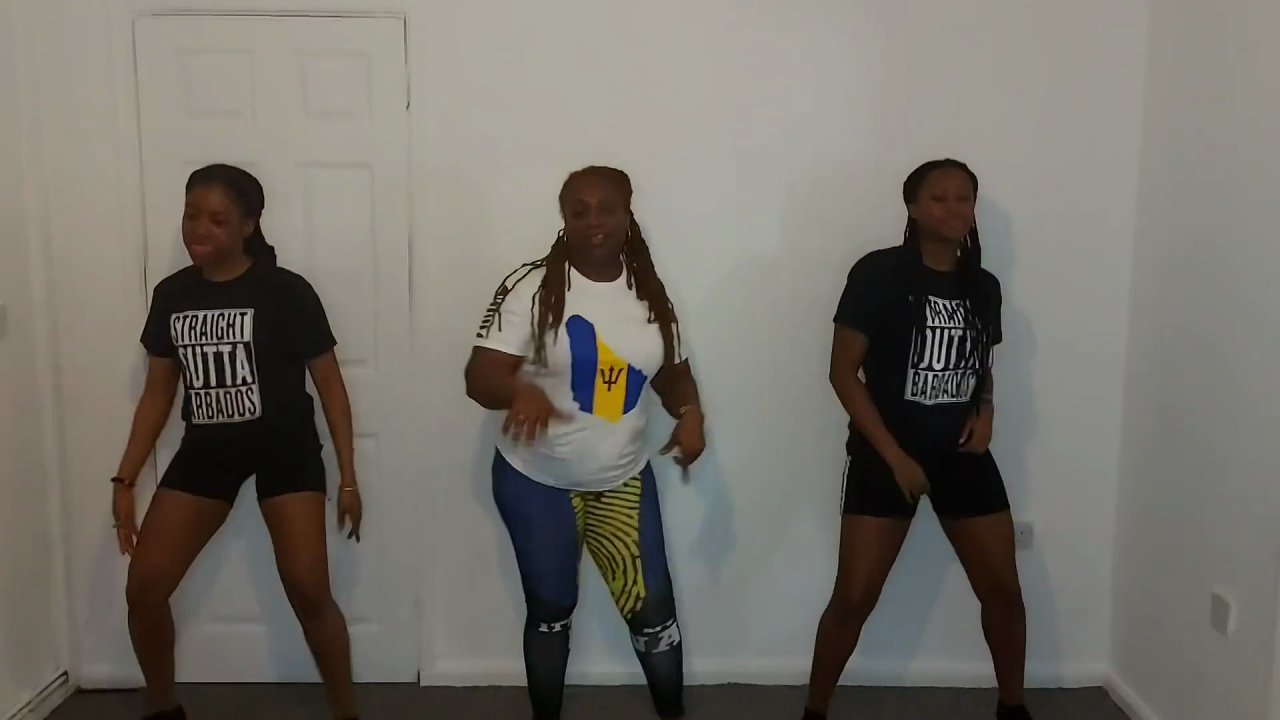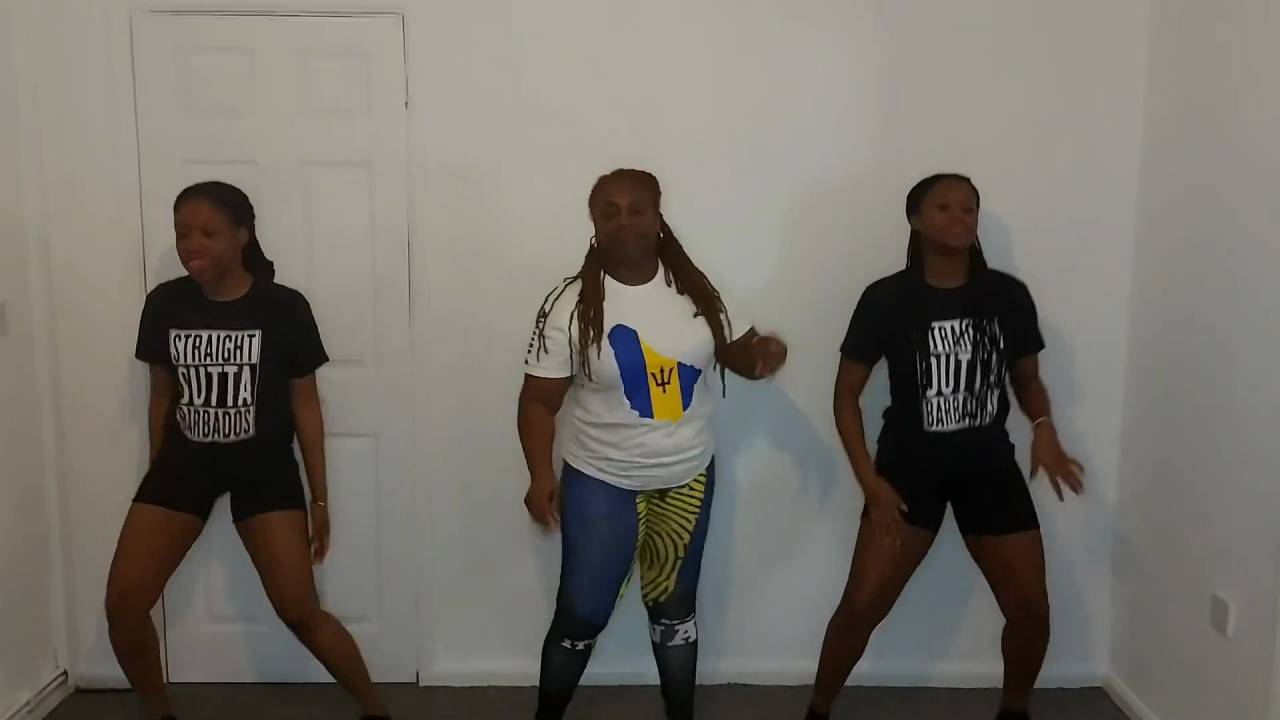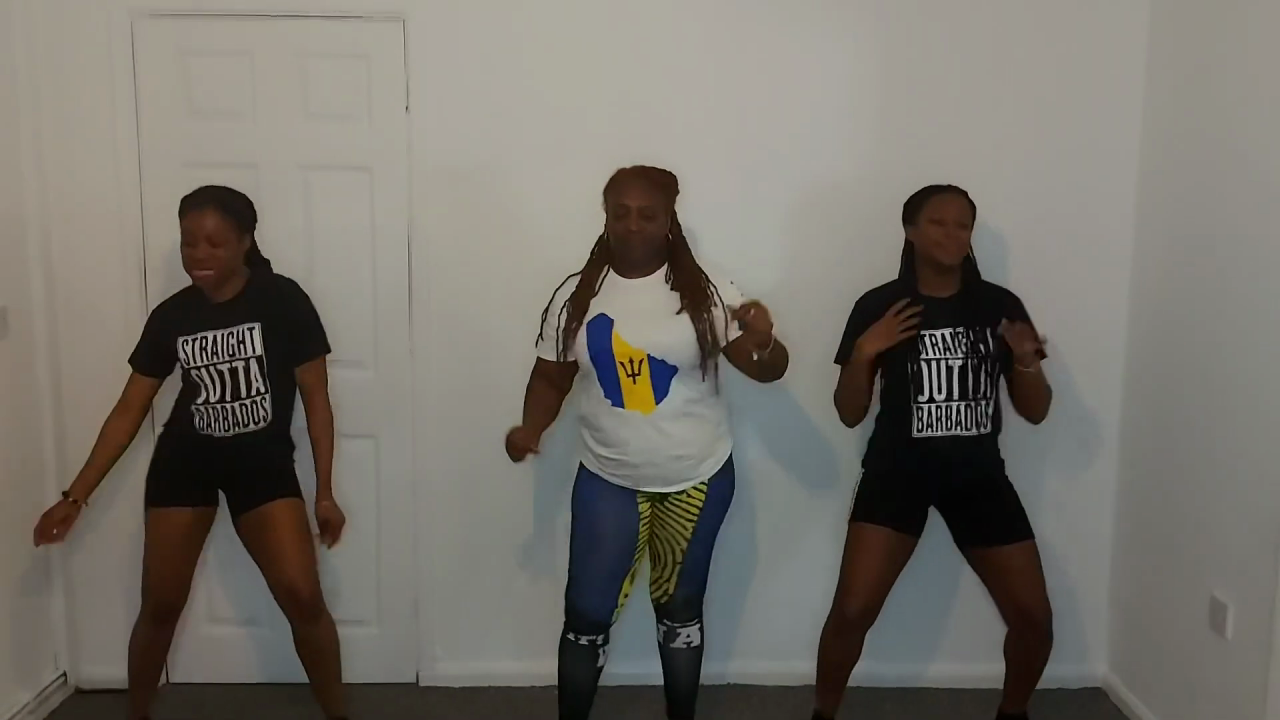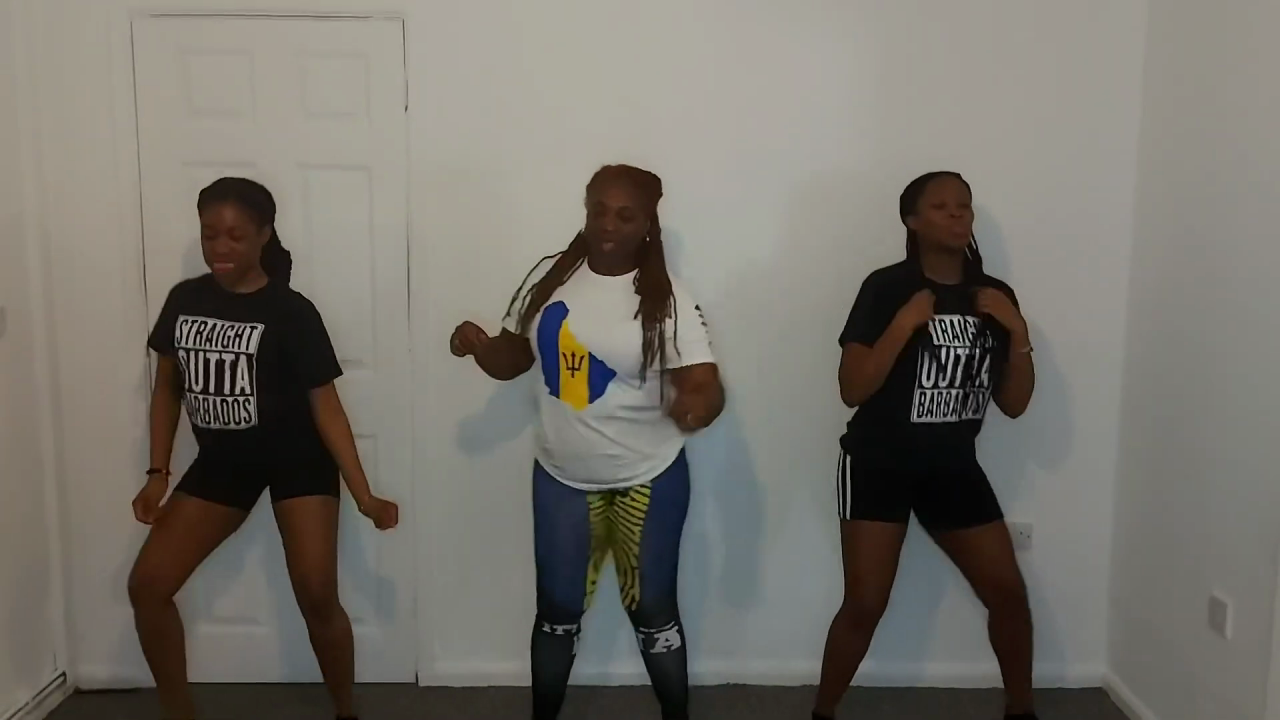
dt=0.4s
person 1, frame 1
left shoulder: (651, 294)
right shoulder: (531, 289)
left elbow: (672, 372)
right elbow: (480, 377)
left wrist: (689, 413)
right wrist: (520, 393)
left hip: (624, 480)
right hip: (537, 480)
left knee: (654, 606)
right knee: (550, 610)
person 1, frame 2
left shoulder: (696, 289)
right shoulder: (570, 305)
left elbow: (740, 358)
right elbow: (539, 399)
left wrist: (764, 351)
right wrist: (542, 477)
left hip: (688, 479)
right hip: (601, 482)
left knee: (673, 607)
right knee: (580, 616)
person 1, frame 3
left shoulder: (704, 288)
right shoulder: (576, 293)
left elbow: (770, 369)
right elbow: (551, 378)
left wrist: (762, 339)
right wrist: (532, 424)
left hip: (697, 479)
right hip: (608, 480)
left knee: (678, 608)
right knee: (587, 615)
person 1, frame 4
left shoulder: (670, 298)
right shoulder: (549, 276)
left elbow: (708, 389)
right elbow: (511, 360)
left wrist: (692, 409)
right wrist: (479, 345)
left hip: (648, 479)
right hip: (561, 478)
left knee: (653, 609)
right knee: (558, 611)
person 2, frame 1
left shoulder: (984, 287)
right shoulder: (878, 273)
right elbow: (843, 372)
left wrist: (983, 411)
right wrist: (891, 453)
left hip: (961, 452)
right hip: (887, 450)
left knee: (1003, 588)
right knee: (854, 598)
person 2, frame 2
left shoulder: (1006, 294)
right shoulder: (885, 299)
left elbow: (1027, 378)
right elbow: (846, 392)
left wrist: (1045, 428)
right wrist: (867, 476)
left hip: (989, 466)
right hip: (909, 466)
left knee: (1031, 609)
right knee: (862, 605)
person 2, frame 3
left shoulder: (1000, 306)
right shoulder: (879, 307)
left elbow: (1034, 410)
right elbow: (849, 413)
left wrist: (1029, 362)
right wrist: (862, 355)
left hip: (978, 475)
right hip: (895, 472)
left knee: (1033, 616)
right knee: (852, 612)
person 2, frame 4
left shoulder: (994, 297)
right shoulder: (885, 288)
left elbow: (1015, 404)
right elbow: (852, 391)
left wrist: (1018, 332)
right wrist: (901, 328)
left hip: (953, 465)
right hip: (878, 463)
left knee: (1009, 594)
right knee: (865, 605)
person 3, frame 1
left shoulder: (284, 292)
right shoulder: (172, 294)
left elbow: (329, 384)
right elbow: (158, 393)
left wrist: (347, 478)
right wrist: (126, 478)
left hip: (282, 451)
right hip: (203, 453)
left knee: (309, 595)
right knee: (145, 585)
person 3, frame 2
left shoulder: (284, 309)
right shoulder: (164, 304)
left elbow: (304, 405)
right elbow: (161, 396)
left wrist: (319, 502)
right wrist: (151, 479)
left hip: (265, 469)
right hip: (182, 468)
left knee: (296, 610)
right knee: (122, 601)
person 3, frame 3
left shoulder: (282, 300)
right shoulder: (171, 316)
left elbow: (315, 395)
right elbow: (130, 409)
left wrist: (325, 493)
right wrist: (75, 498)
left hip: (262, 464)
right hip: (182, 464)
left knee: (303, 598)
right knee: (161, 606)
person 3, frame 4
left shoulder: (292, 313)
right shoulder: (183, 299)
left elbow: (325, 406)
right elbow: (166, 388)
left wrist: (363, 493)
right wrist: (158, 474)
left hip: (298, 459)
right hip: (222, 460)
left knee: (317, 597)
right knee: (147, 585)
